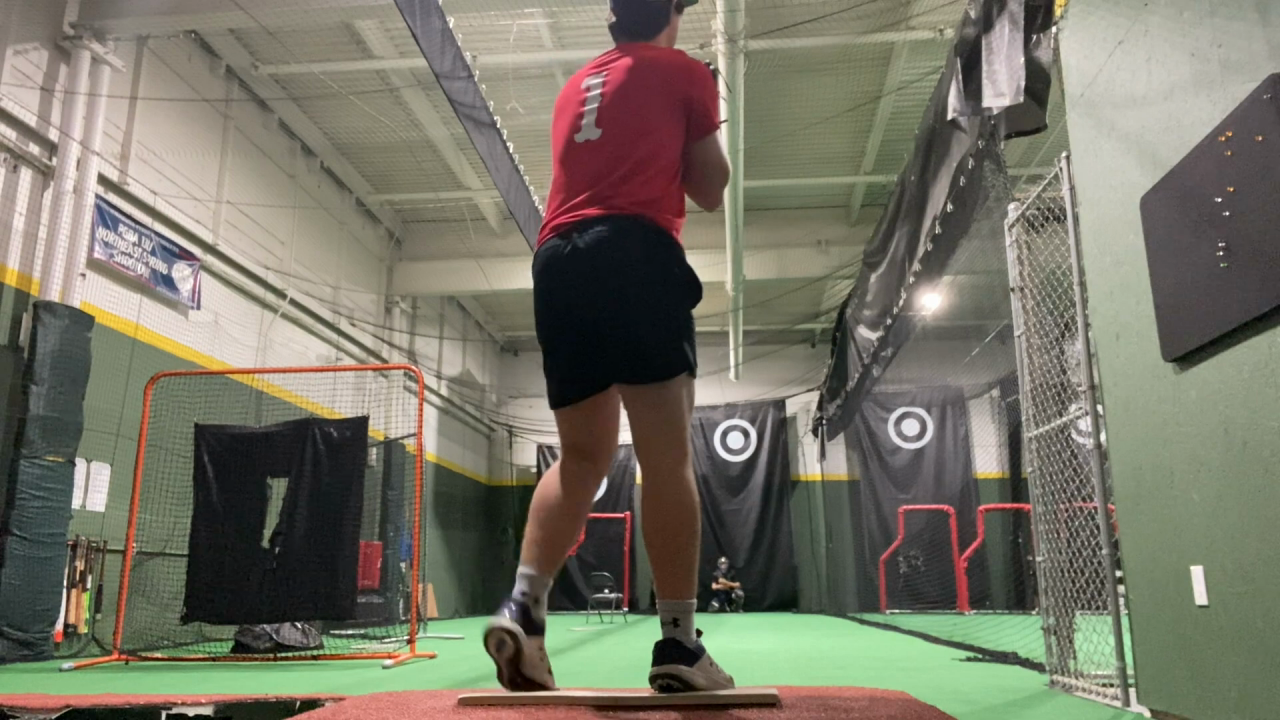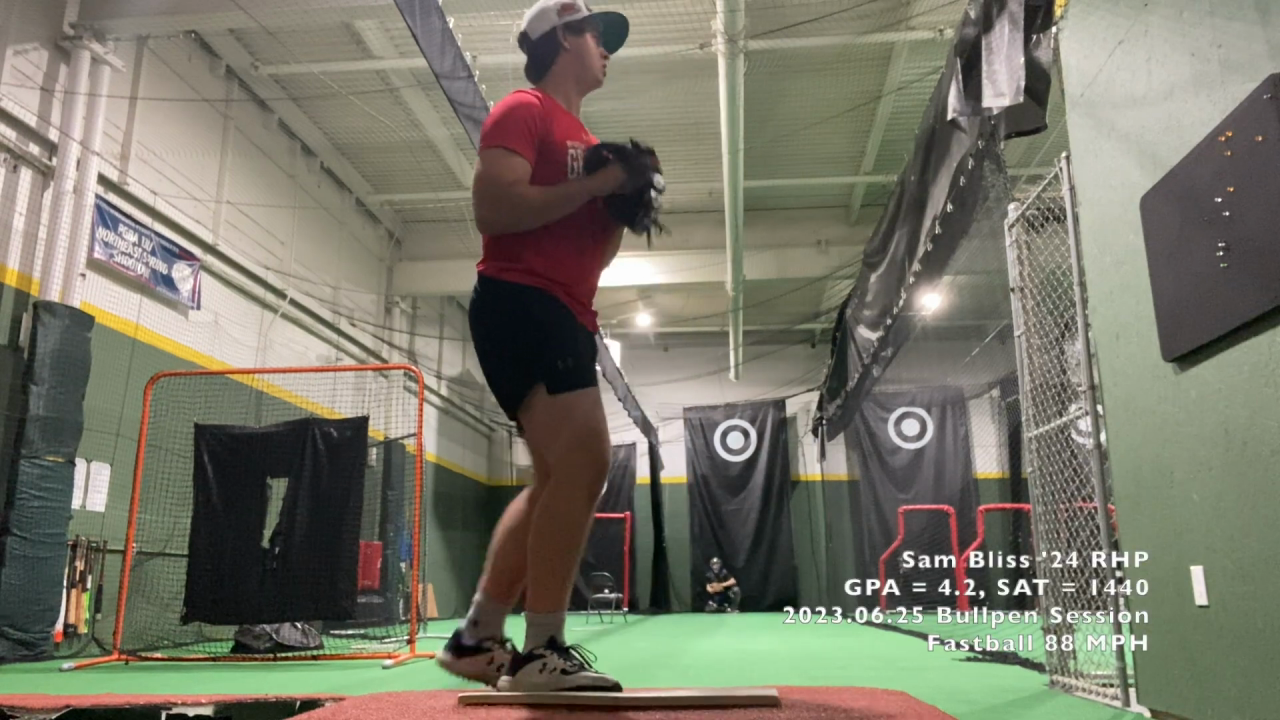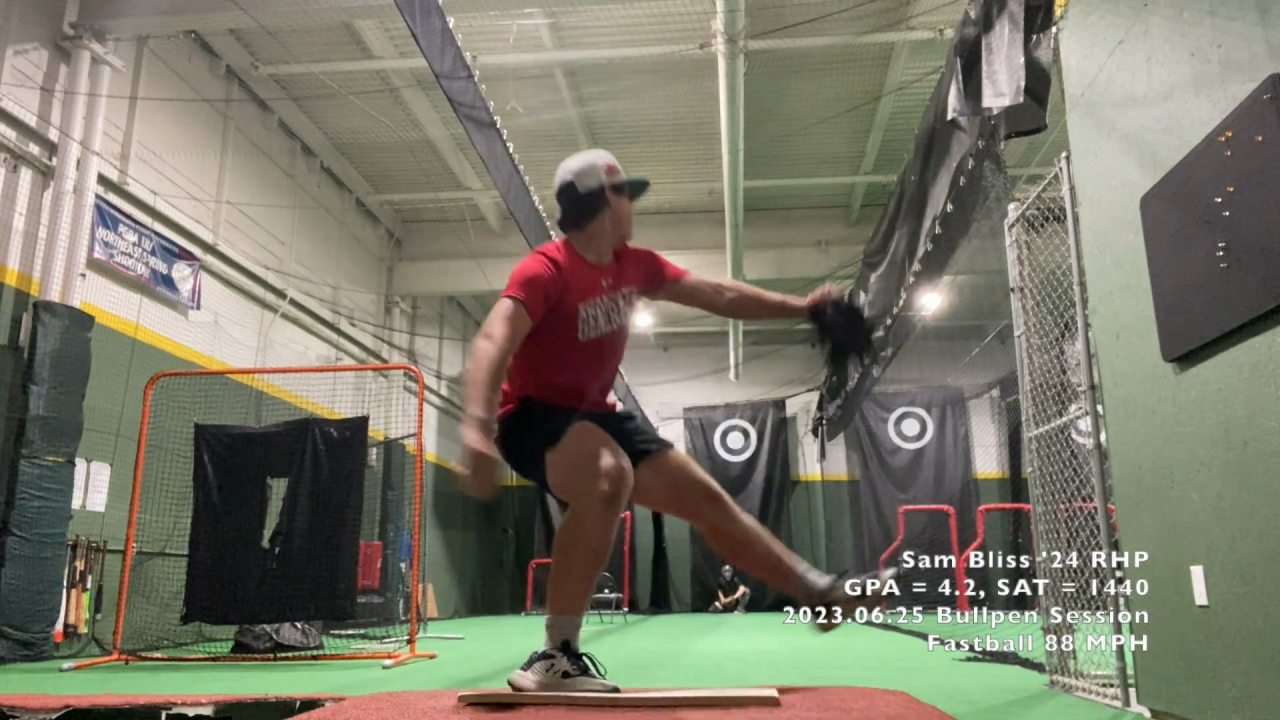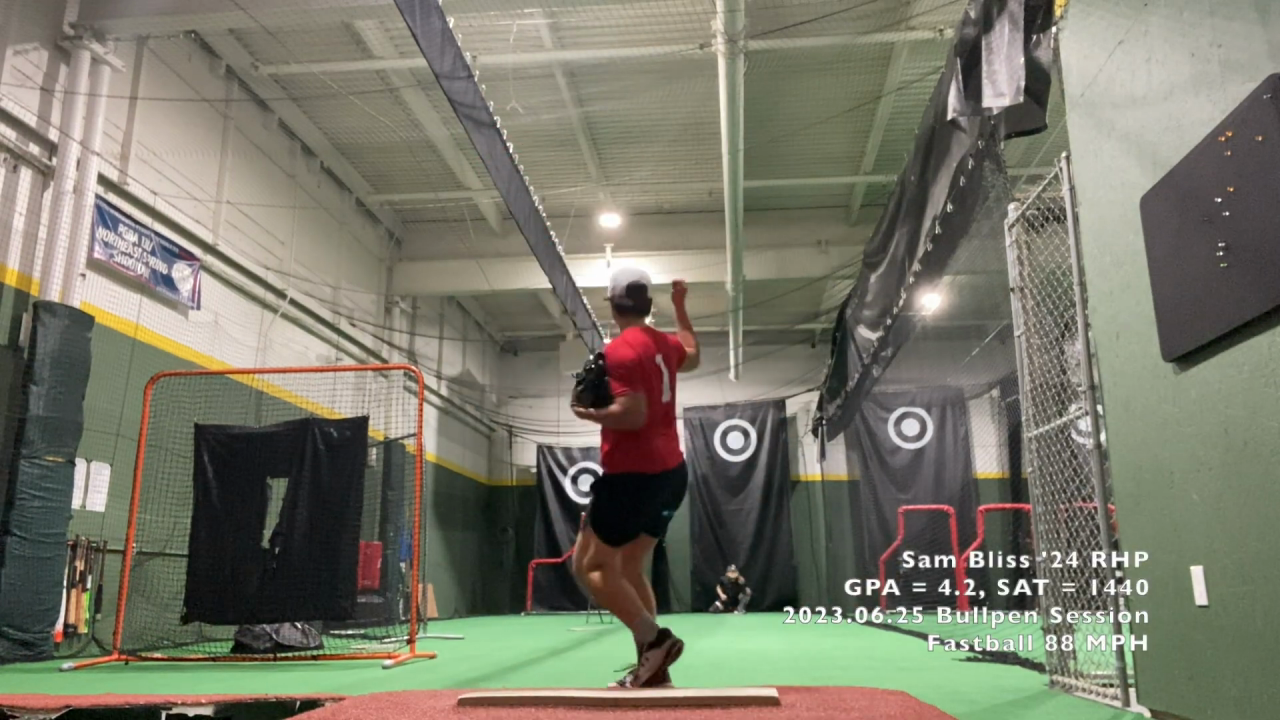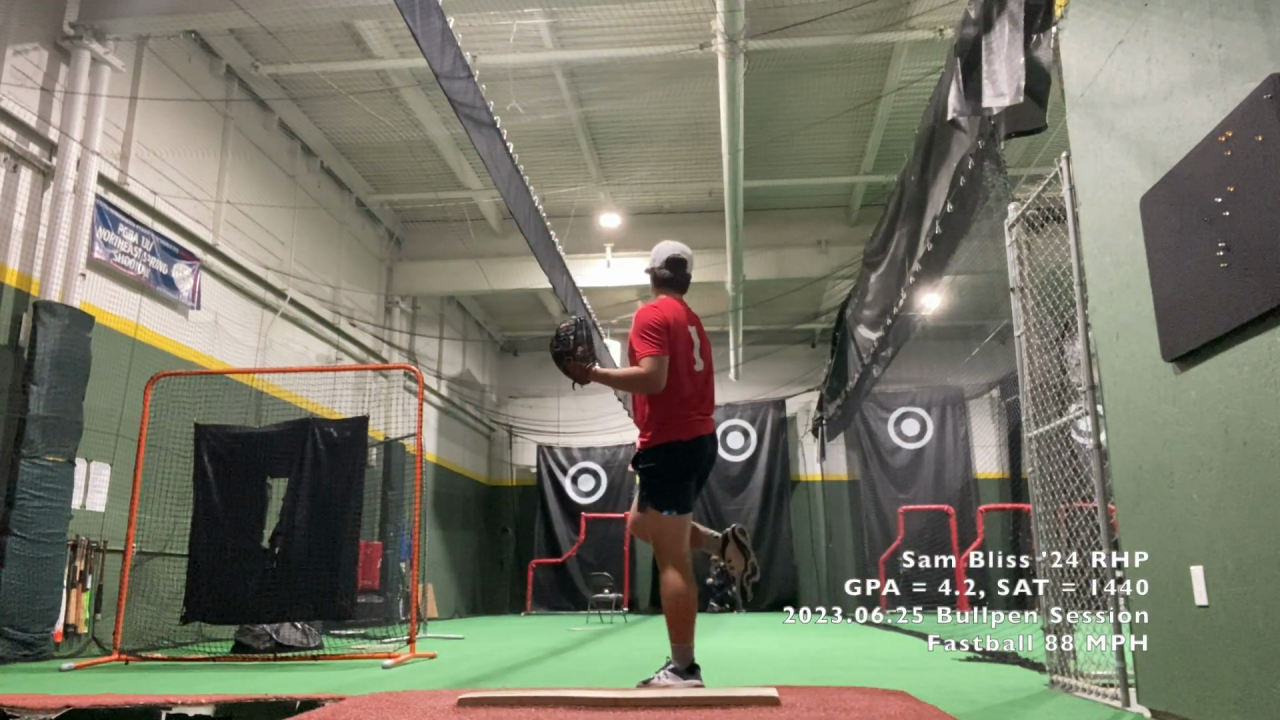
dt=1s
person 1, frame 1
left shoulder: (576, 86)
right shoulder: (686, 73)
right elbow: (709, 193)
left hip: (560, 259)
right hip: (635, 258)
left knee: (580, 462)
right knee: (667, 457)
left ankle: (523, 605)
right ankle: (679, 643)
person 1, frame 2
left shoulder: (584, 138)
right shoulder: (524, 111)
right elbow: (492, 210)
left wrist: (617, 207)
right wrist: (591, 188)
left hip: (564, 319)
right hip: (521, 307)
left knee: (558, 479)
right knee: (584, 462)
left ankle: (479, 636)
right ankle: (541, 650)
person 1, frame 3
left shoulder: (634, 264)
right shoulder: (546, 270)
left elbow: (714, 294)
right elbow: (492, 339)
left wrist: (800, 308)
right wrist: (475, 425)
left hip: (595, 416)
right hip: (536, 419)
left knee: (706, 498)
right knee: (608, 476)
left ankle: (816, 587)
right ankle: (555, 654)
person 1, frame 4
left shoulder: (621, 350)
right shoulder: (665, 344)
left elbow: (631, 414)
right elbow: (691, 356)
left wrist: (588, 413)
right wrist: (680, 308)
left hip: (632, 477)
right hip: (671, 474)
left knee: (589, 566)
right knee: (629, 570)
left ankle: (654, 638)
right ankle: (649, 663)
person 1, frame 5
left shoulder: (652, 314)
right shoulder: (693, 320)
left elbow: (652, 378)
left wrist: (594, 373)
left hip: (671, 444)
right hip: (699, 440)
left knee: (672, 558)
right knee: (643, 524)
left ankle: (682, 668)
right ankle: (724, 543)
